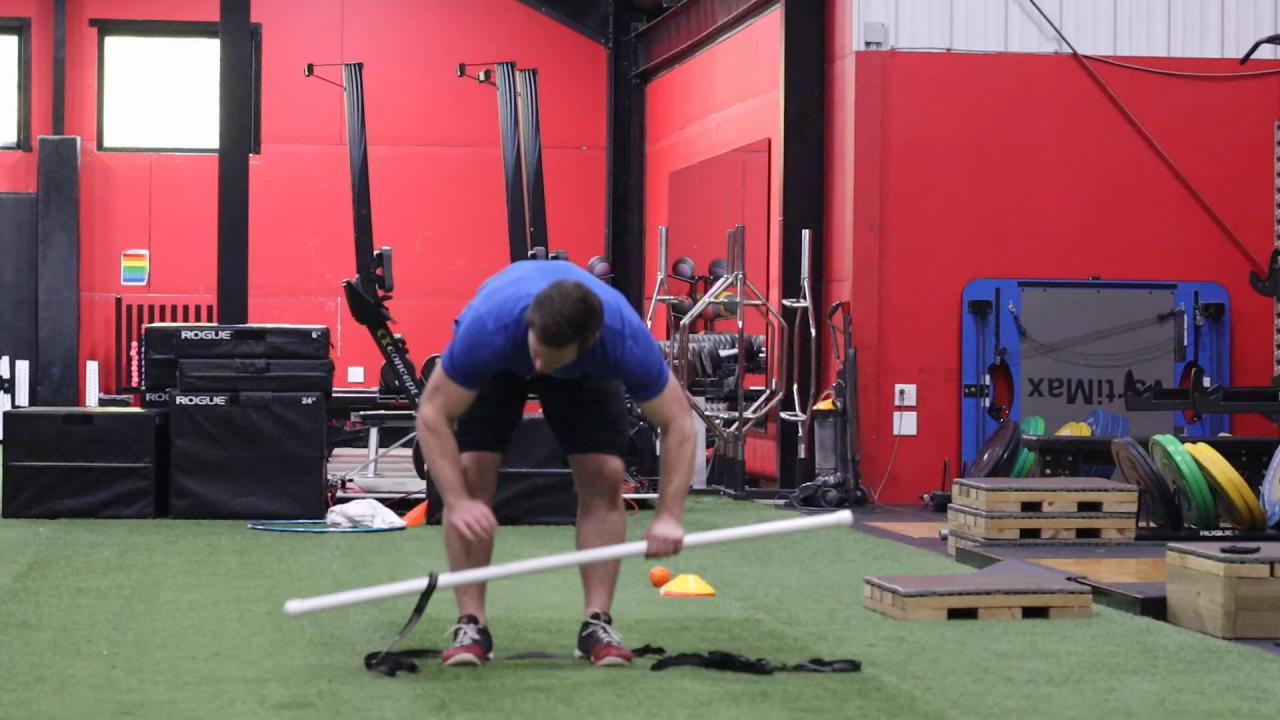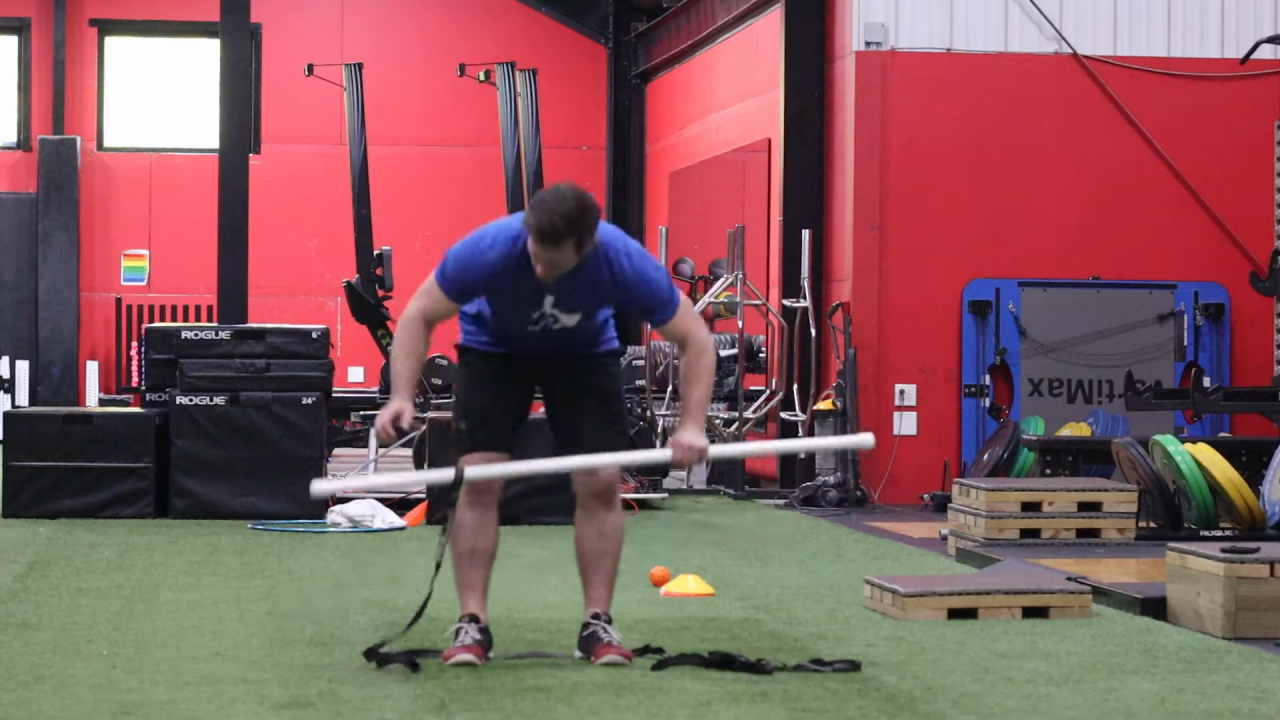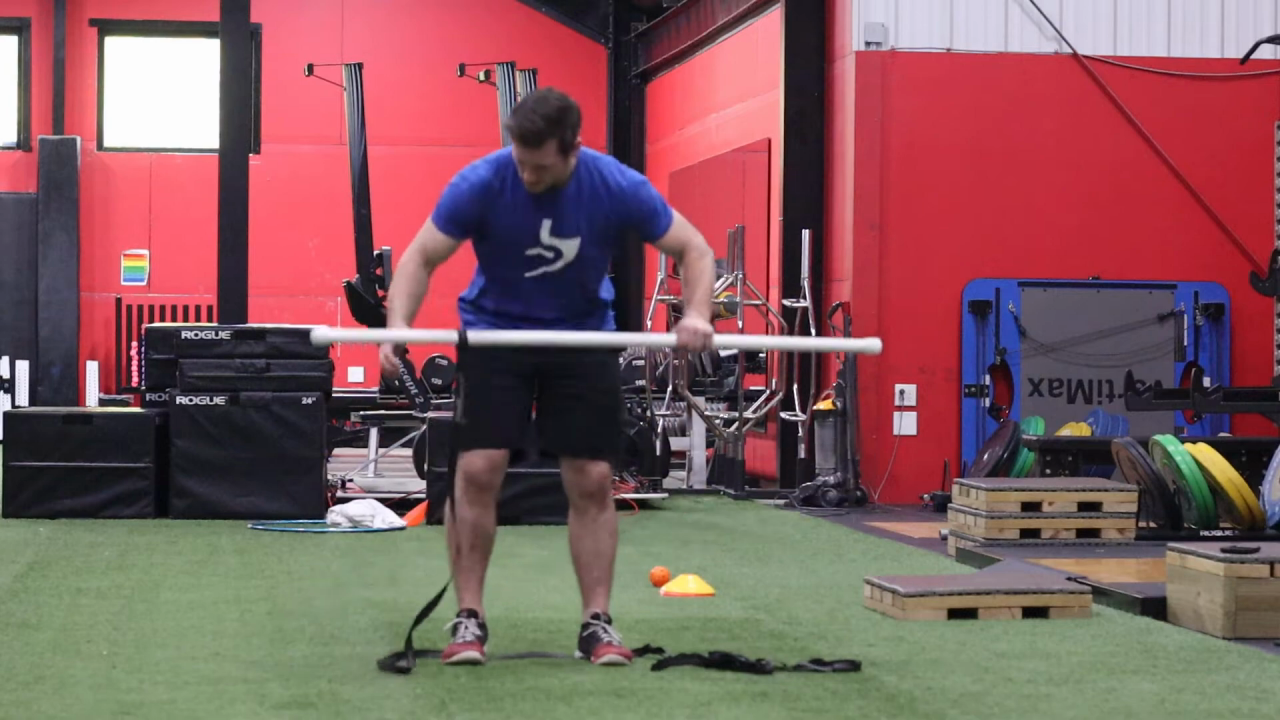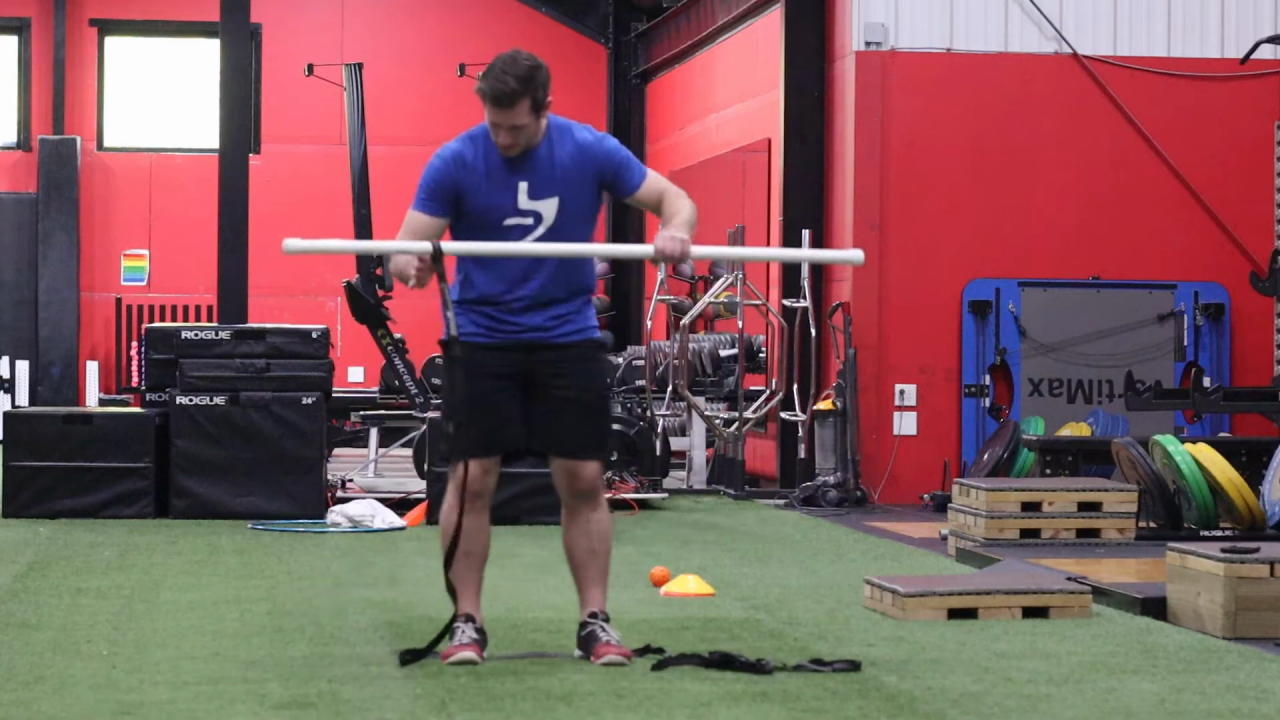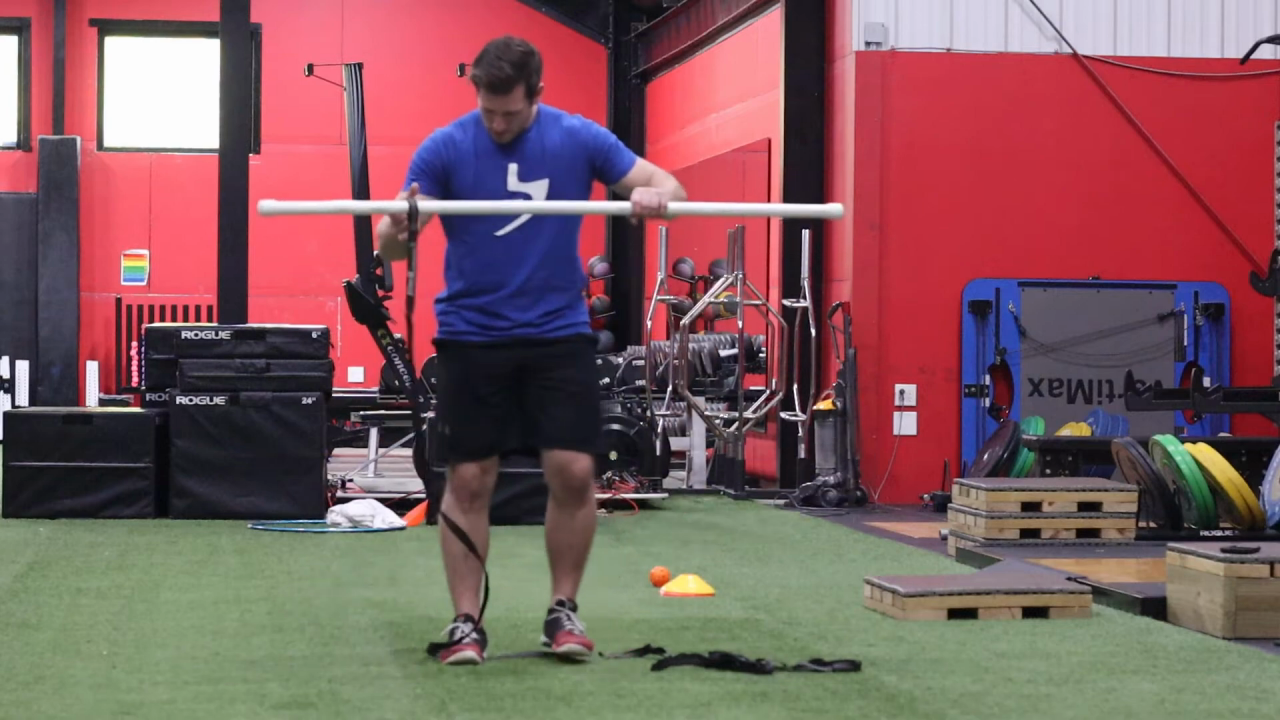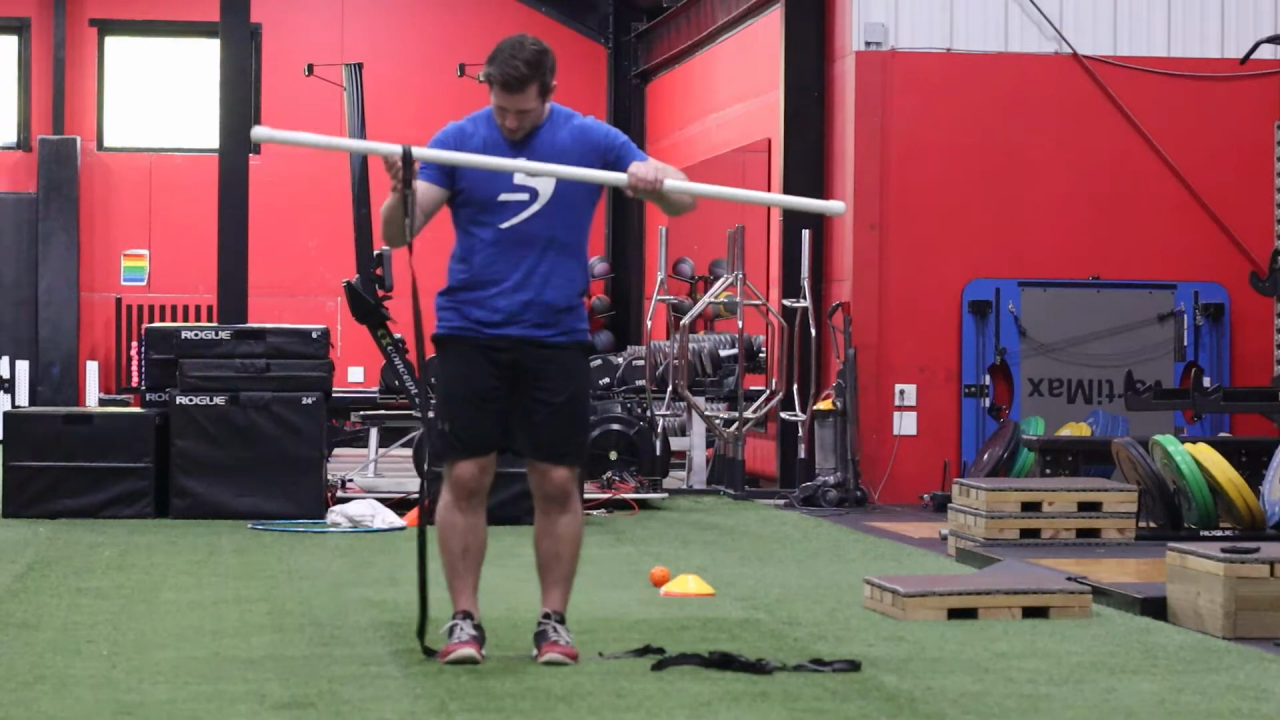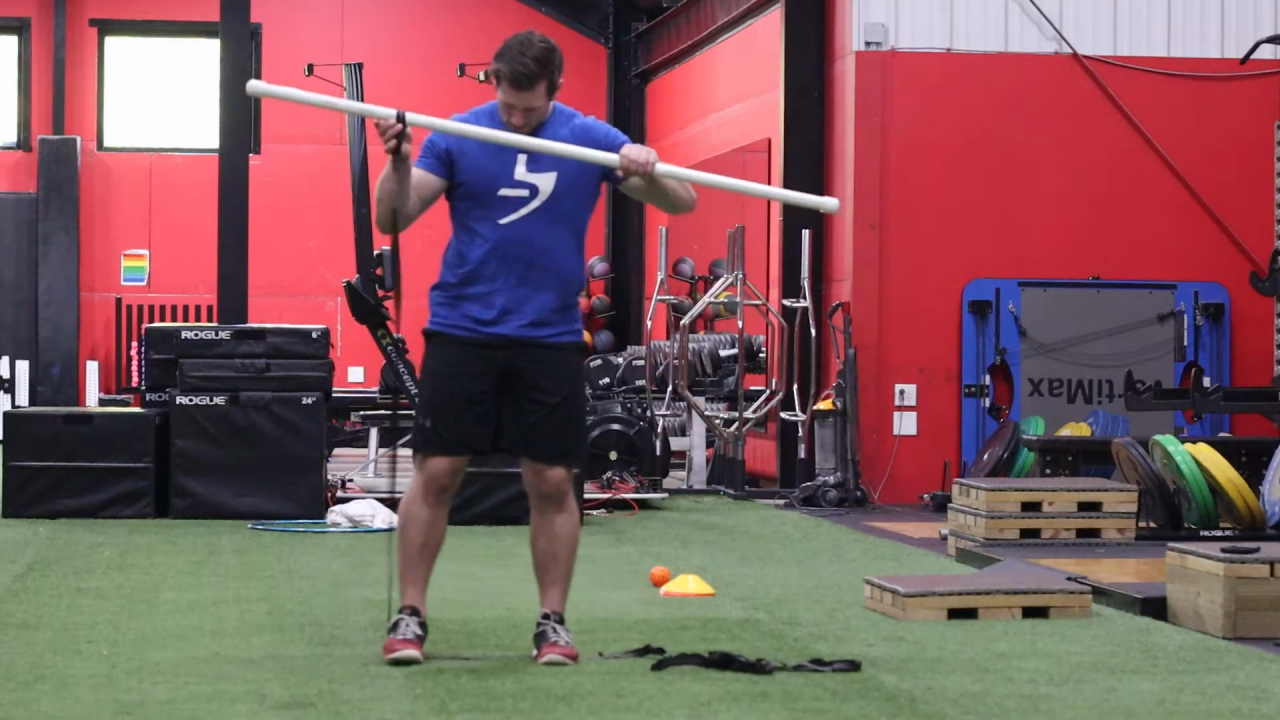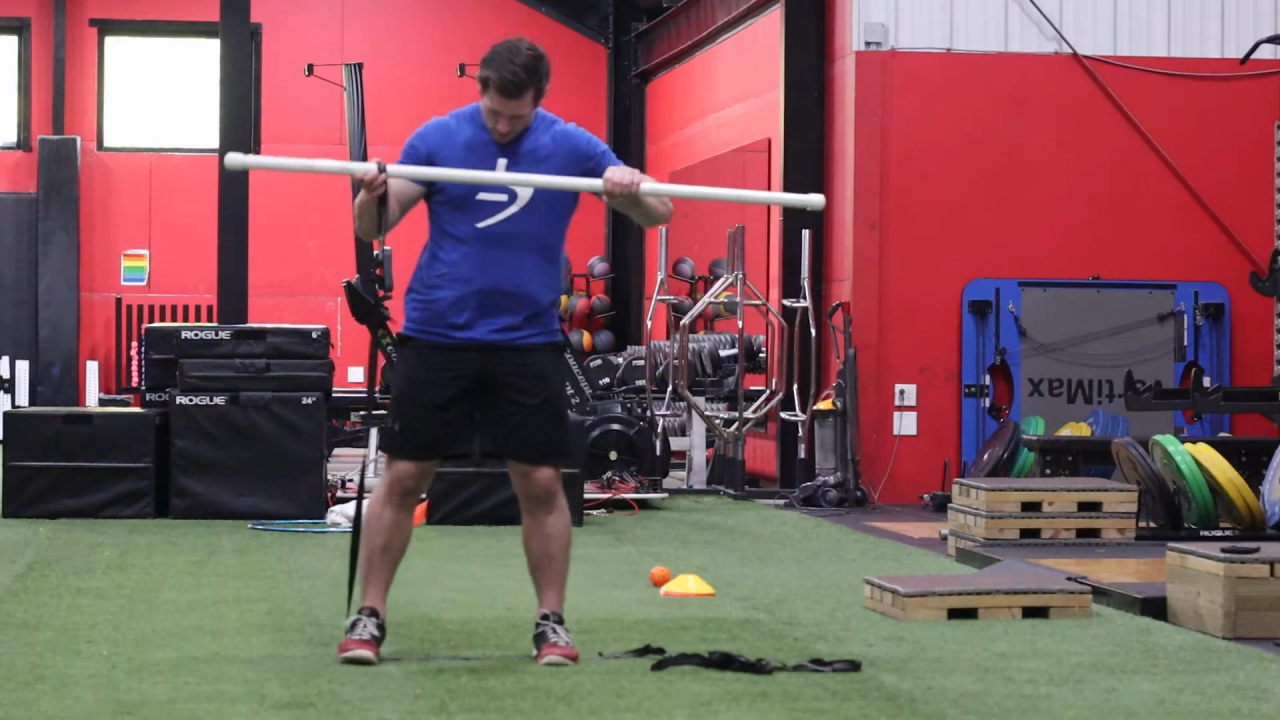
dt=0.2s
person 1, frame 1
left shoulder: (624, 339)
right shoulder: (488, 329)
left elbow: (678, 424)
right elbow: (433, 415)
left wrist: (668, 513)
right wrist: (457, 502)
left hip: (585, 369)
right hip: (496, 361)
left knee: (604, 475)
right knee: (473, 469)
left ankle: (597, 623)
right ankle: (470, 624)
person 1, frame 2
left shoulder: (626, 263)
right shoulder: (487, 250)
left elbow: (695, 339)
right elbow: (418, 318)
left wrist: (691, 422)
right wrist: (401, 397)
left hip: (584, 351)
right hip: (495, 347)
left knee: (601, 481)
right knee: (481, 476)
left ankle: (597, 623)
right ankle: (471, 622)
person 1, frame 3
left shoulder: (617, 186)
right shoulder: (478, 183)
left elbow: (693, 248)
right elbow: (419, 255)
left wrist: (697, 312)
right wrist: (398, 322)
left hip: (585, 341)
right hip: (495, 337)
left knee: (592, 481)
right knee: (478, 473)
left ankle: (597, 621)
right ankle: (468, 618)
person 1, frame 4
left shoulder: (591, 151)
right shoulder: (454, 161)
left elbow: (674, 198)
right elbow: (408, 246)
left wrist: (677, 231)
right wrist: (409, 266)
left hip: (569, 336)
right hip: (480, 338)
left knee: (584, 479)
right knee: (472, 478)
left ankle: (595, 622)
right ankle: (466, 620)
person 1, frame 5
left shoulder: (580, 138)
right shoulder: (444, 148)
left elbow: (667, 186)
right elbow: (391, 243)
left wrist: (656, 195)
right wrist: (397, 230)
left hip: (560, 334)
right hip: (470, 336)
left knee: (574, 474)
right knee: (469, 480)
left ankle: (562, 609)
right ankle: (466, 620)
person 1, frame 6
left shoulder: (593, 139)
right shoulder: (456, 141)
left elbow: (683, 199)
right elbow: (395, 233)
left wrist: (656, 181)
right wrist: (400, 191)
left hip: (557, 337)
right hip: (469, 334)
left knee: (557, 483)
right knee: (465, 478)
left ankle: (553, 621)
right ankle: (464, 619)
person 1, frame 7
left shoulder: (592, 138)
right shoulder: (457, 135)
left elbow: (683, 199)
right elbow: (390, 219)
left wrist: (650, 169)
right wrist: (394, 162)
left hip: (550, 338)
right hip: (462, 330)
left knee: (553, 482)
right knee: (437, 473)
left ankle: (552, 621)
right ankle: (410, 615)
person 1, frame 8
left shoulder: (572, 145)
right shoulder: (437, 137)
left elbow: (656, 209)
right elbow: (372, 226)
left wrist: (633, 189)
right wrist: (371, 195)
left hip: (528, 338)
right hip: (435, 334)
left knee: (541, 482)
right knee: (404, 476)
left ankle: (552, 622)
right ankle: (367, 615)
